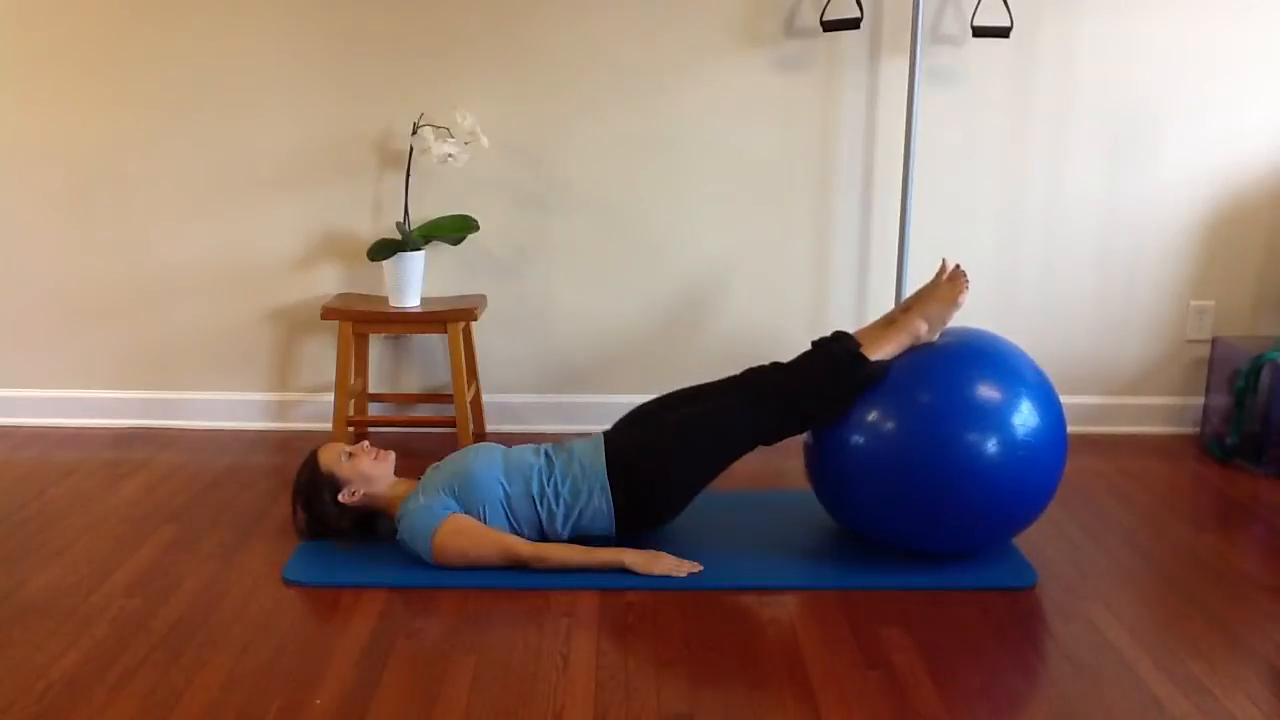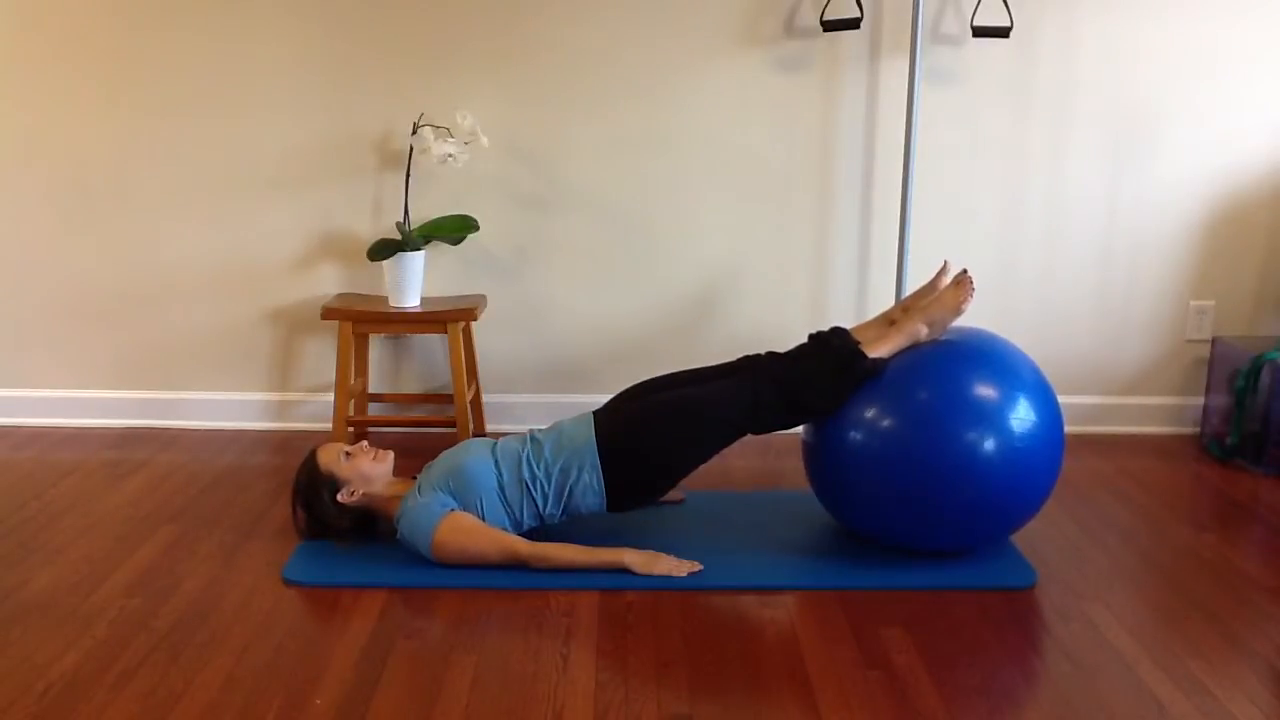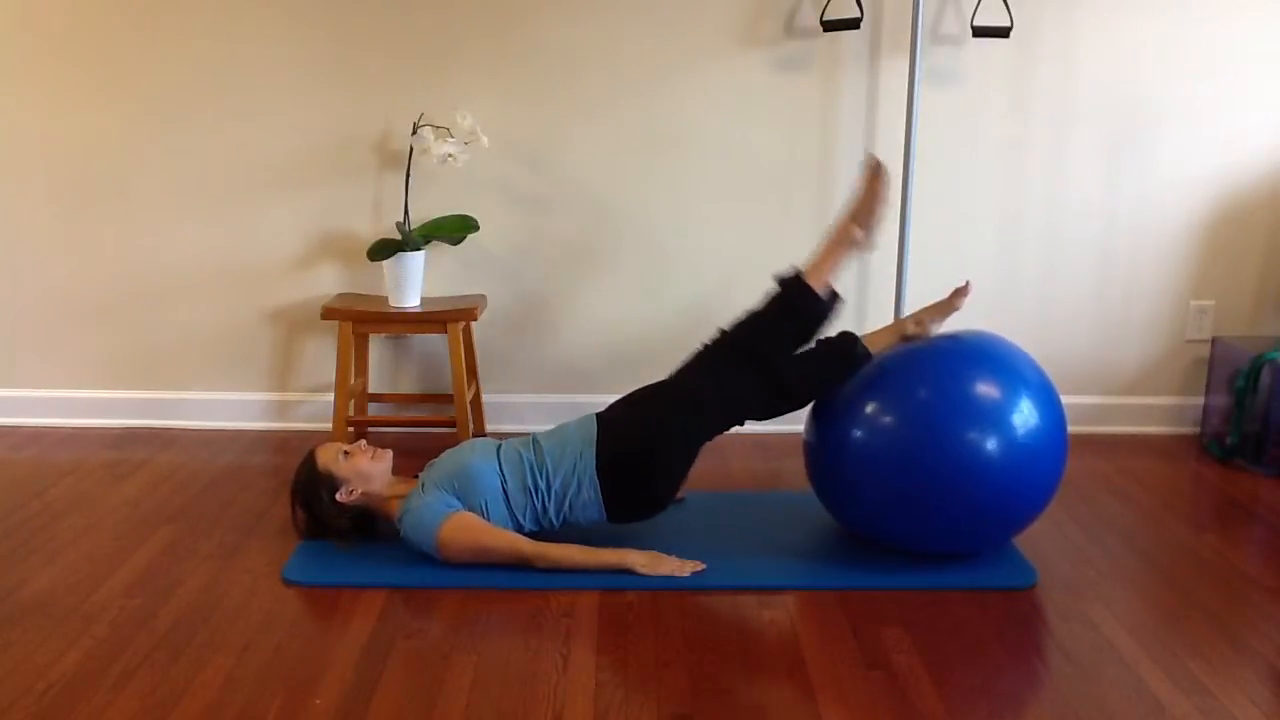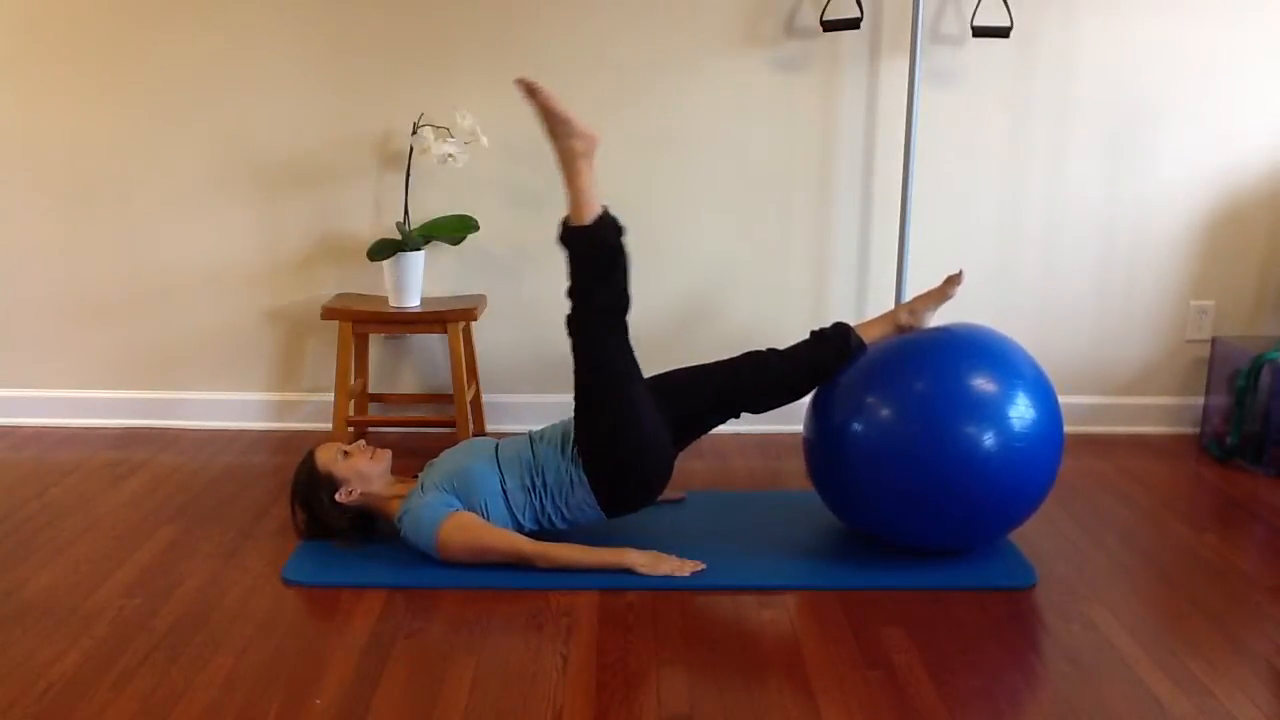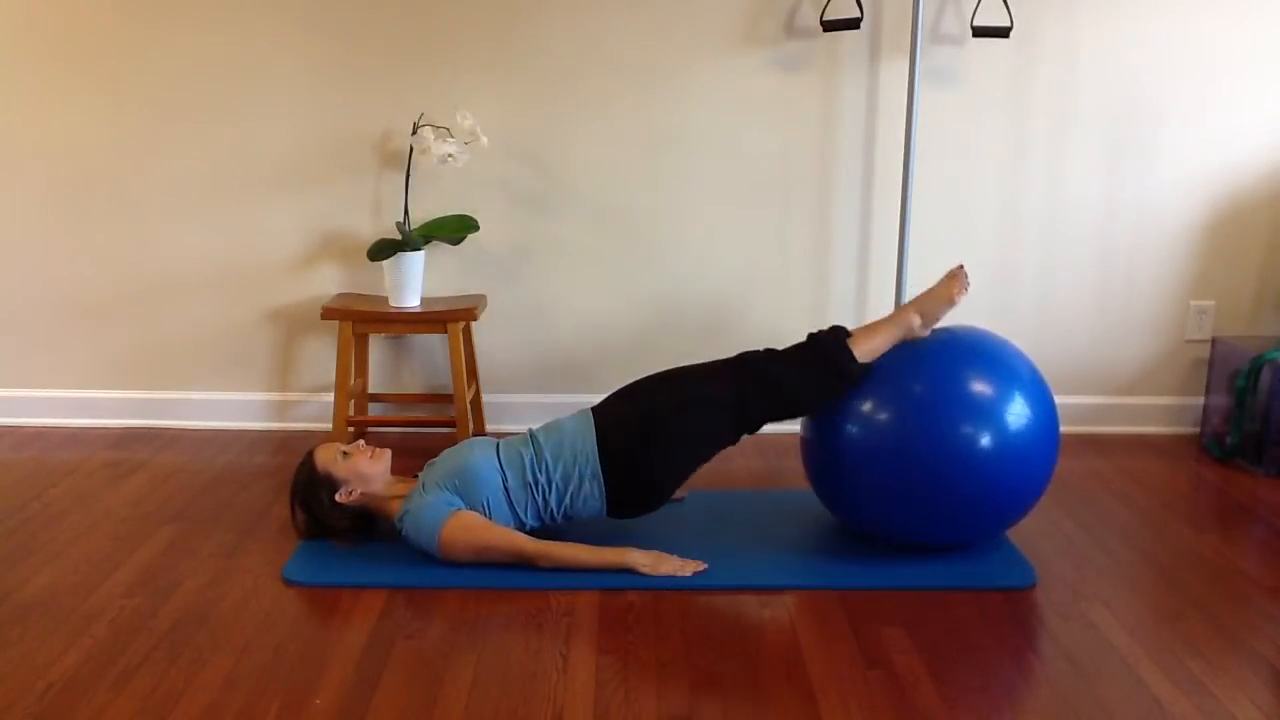
dt=1s
person 1, frame 1
left shoulder: (427, 489)
right shoulder: (418, 527)
right elbow: (523, 554)
right wrist: (628, 557)
left hip: (606, 458)
right hip: (616, 491)
left knee: (756, 386)
right knee: (760, 411)
left ankle: (897, 329)
right ankle: (907, 334)
person 1, frame 2
left shoulder: (427, 485)
right shoulder: (419, 525)
right elbow: (521, 553)
right wrist: (626, 557)
left hip: (601, 438)
right hip: (609, 467)
left knee: (757, 371)
right knee: (758, 399)
left ankle: (900, 322)
right ankle: (910, 333)
person 1, frame 3
left shoulder: (426, 482)
right shoulder: (418, 522)
right elbow: (525, 550)
left wrist: (660, 467)
right wrist: (630, 558)
left hip: (602, 445)
right hip: (616, 483)
left knee: (754, 383)
right knee: (727, 370)
left ankle: (899, 335)
right ankle: (837, 245)
person 1, frame 4
left shoulder: (425, 484)
right shoulder: (417, 522)
right elbow: (527, 553)
left wrist: (643, 481)
right wrist: (630, 559)
left hip: (601, 463)
right hip: (610, 478)
left knee: (748, 378)
right knee: (597, 325)
left ankle: (894, 323)
person 1, frame 5
left shoulder: (427, 481)
right shoulder: (419, 523)
right elbow: (527, 551)
right wrist: (632, 559)
left hip: (599, 434)
right hip: (615, 471)
left knee: (749, 372)
right knee: (749, 393)
left ankle: (897, 329)
right ankle: (905, 325)
